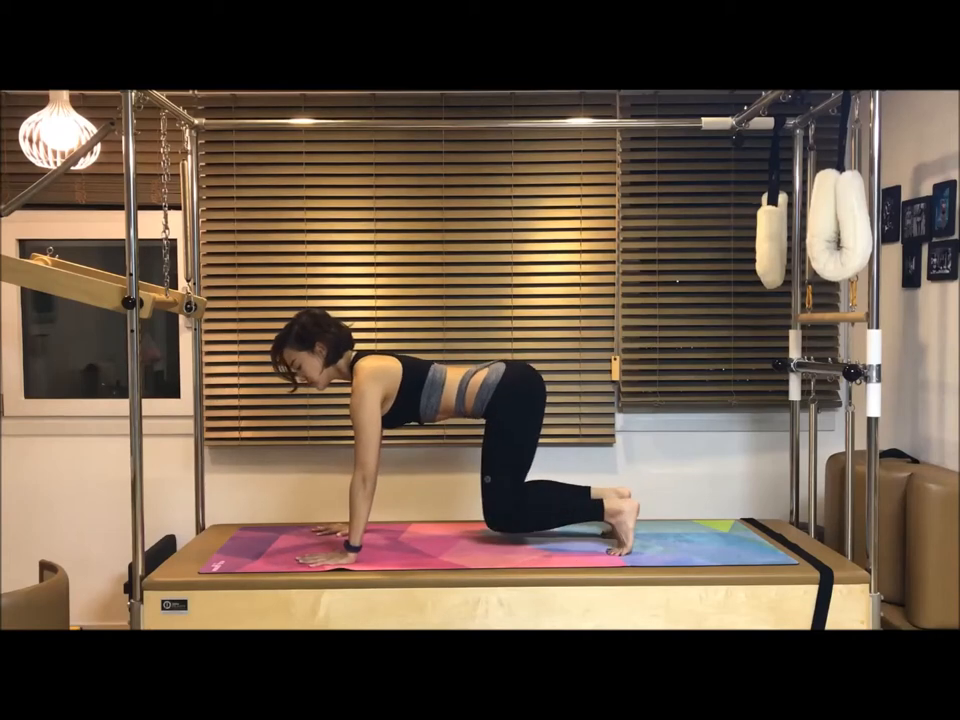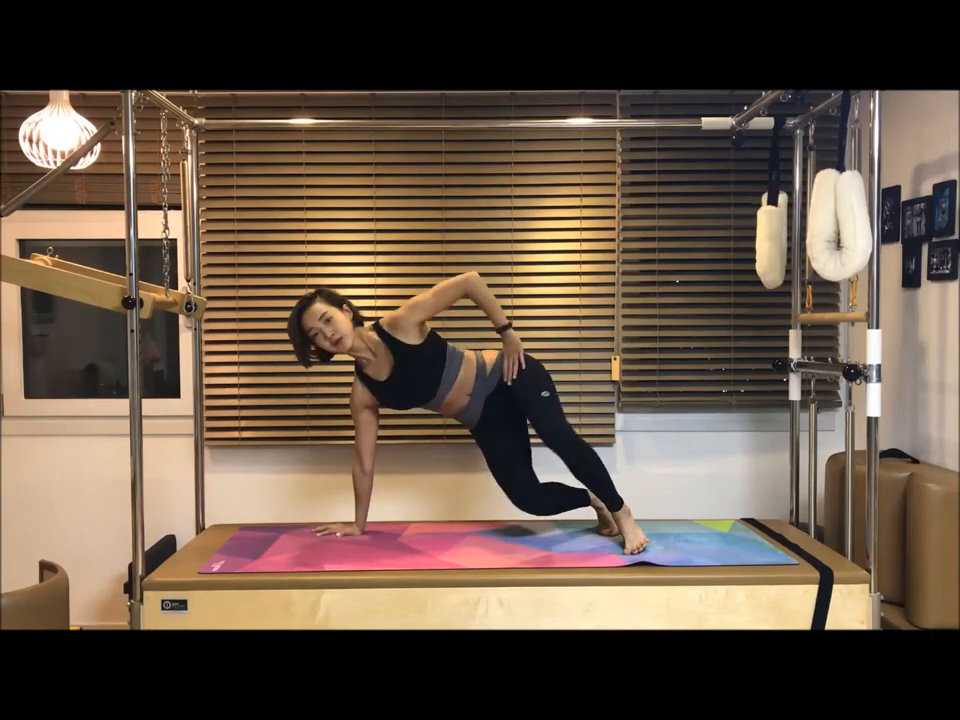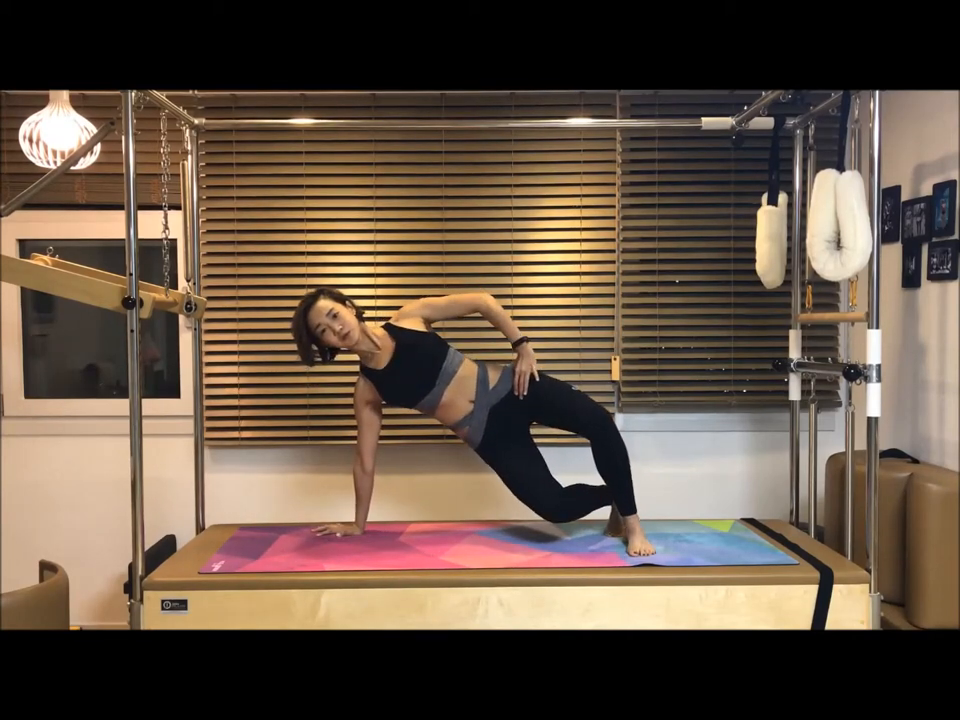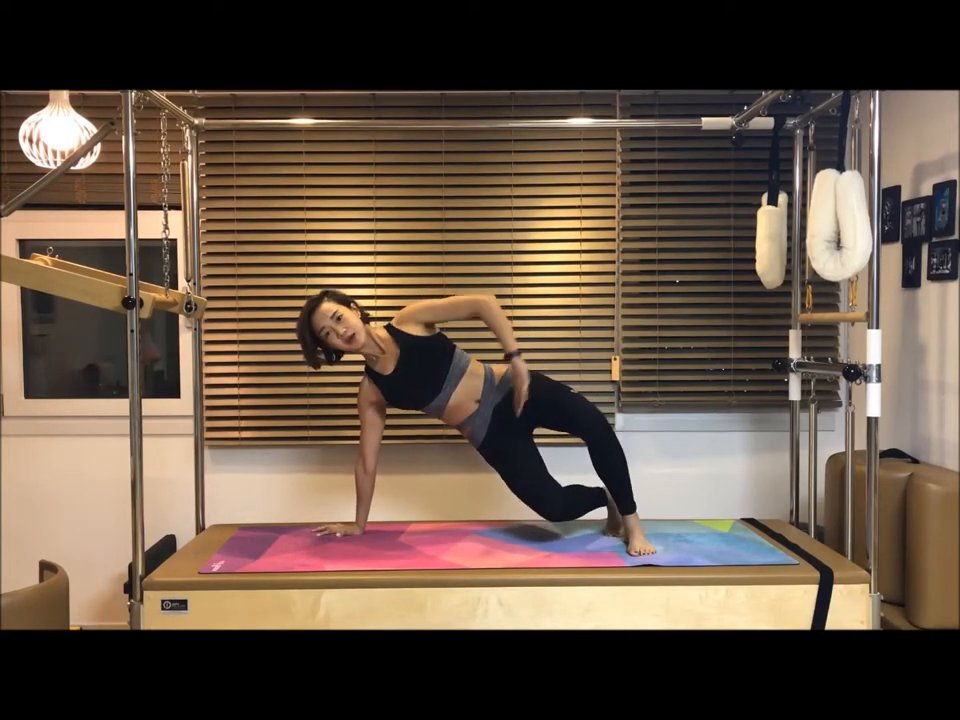
dt=1s
person 1, frame 1
left shoulder: (365, 381)
right shoulder: (368, 370)
left elbow: (365, 473)
right elbow: (367, 468)
left wrist: (351, 548)
right wrist: (353, 525)
left hip: (513, 393)
right hip: (508, 386)
left knee: (501, 514)
right knee: (504, 493)
left ankle: (614, 509)
right ankle: (607, 495)
person 1, frame 2
left shoulder: (401, 323)
right shoulder: (363, 391)
left elbow: (470, 280)
right elbow: (364, 461)
left wrist: (507, 331)
right wrist: (358, 523)
left hip: (510, 375)
right hip: (486, 419)
left knee: (556, 434)
right knee: (529, 499)
left ankle: (621, 513)
right ankle: (594, 498)
person 1, frame 3
left shoulder: (409, 317)
right shoulder: (367, 389)
left elbow: (482, 301)
right elbow: (365, 460)
left wrist: (522, 345)
right wrist: (359, 523)
left hip: (510, 388)
right hip: (489, 434)
left knee: (598, 421)
right knee: (555, 508)
left ankle: (631, 520)
right ankle: (610, 496)
person 1, frame 4
left shoulder: (409, 321)
right shoulder: (371, 389)
left elbow: (482, 303)
right elbow: (367, 461)
left wrist: (514, 357)
right wrist: (358, 523)
left hip: (516, 387)
right hip: (493, 431)
left knee: (592, 423)
right knee: (553, 506)
left ankle: (631, 519)
right ankle: (607, 496)
